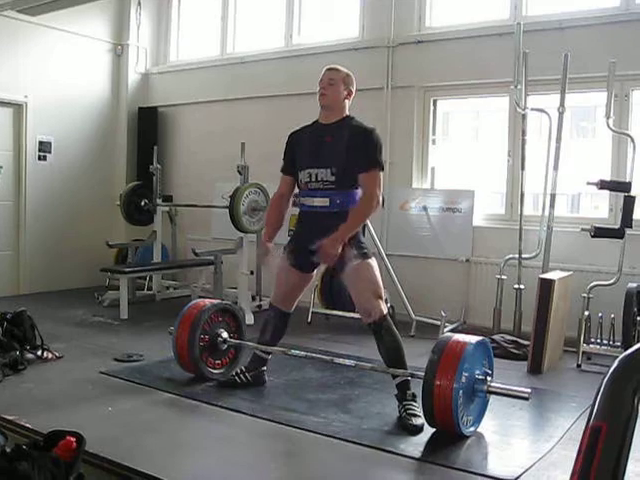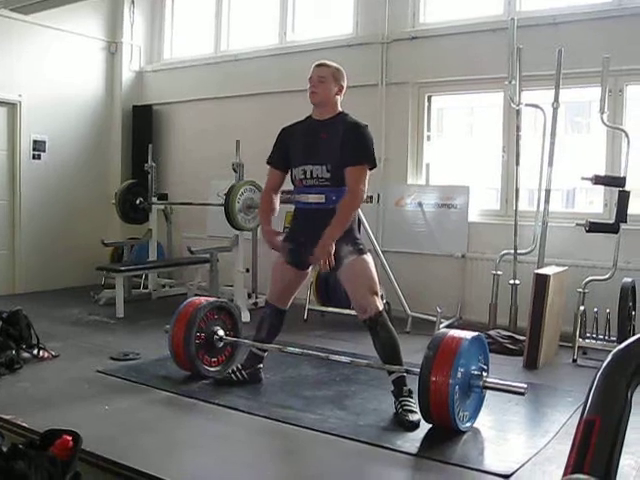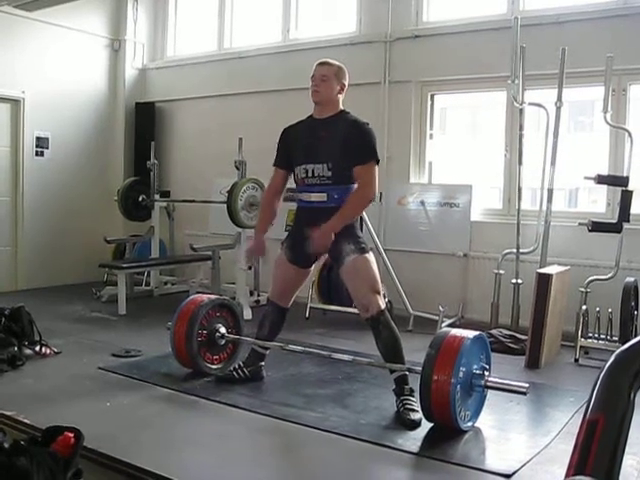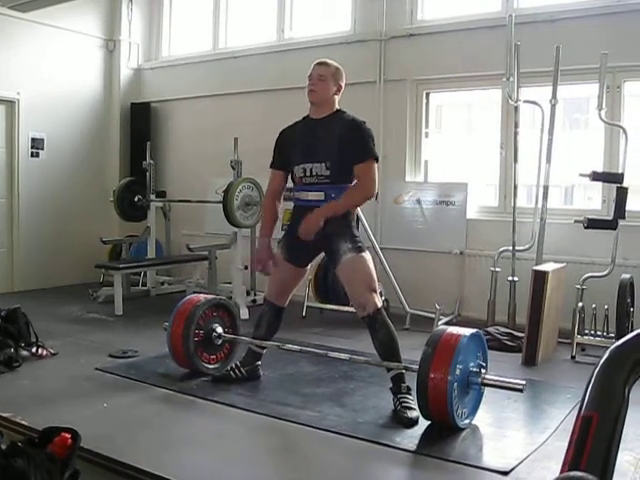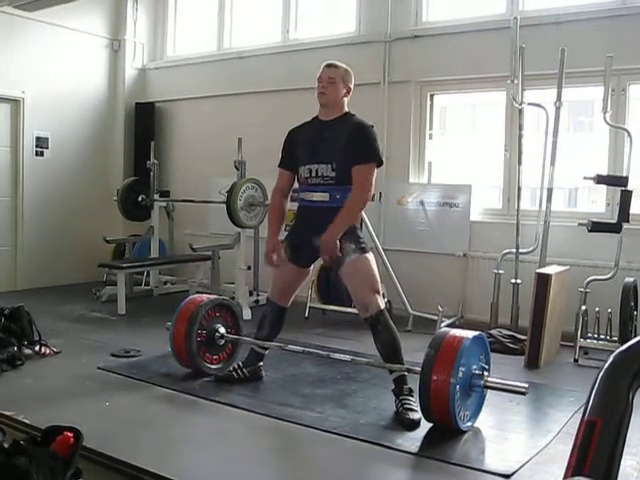
dt=1s
person 1, frame 1
left shoulder: (361, 135)
right shoulder: (299, 137)
left elbow: (371, 197)
right elbow: (282, 195)
left wrist: (338, 239)
right wrist: (266, 236)
left hip: (345, 234)
right hip: (306, 231)
left knee: (375, 312)
right knee: (279, 303)
left ankle: (406, 396)
right ankle: (255, 369)
person 1, frame 2
left shoulder: (354, 131)
right shoulder: (290, 134)
left elbow: (356, 192)
right elbow: (271, 189)
left wrist: (329, 241)
right wrist: (267, 227)
left hip: (340, 230)
right hip: (300, 227)
left knee: (370, 308)
right knee: (274, 301)
left ankle: (402, 392)
right ankle: (251, 367)
person 1, frame 3
left shoulder: (356, 130)
right shoulder: (293, 133)
left elbow: (367, 190)
right elbow: (275, 189)
left wrist: (331, 230)
right wrist: (260, 234)
left hip: (343, 228)
right hip: (303, 224)
left knee: (373, 307)
right knee: (276, 299)
left ankle: (404, 390)
right ankle: (253, 364)
person 1, frame 4
left shoulder: (353, 128)
right shoulder: (290, 134)
left elbow: (367, 187)
right elbow: (273, 193)
left wrist: (322, 215)
right wrist: (263, 241)
left hip: (339, 226)
right hip: (300, 224)
left knee: (370, 305)
right knee: (273, 298)
left ankle: (401, 389)
right ankle: (250, 363)
person 1, frame 5
left shoulder: (359, 131)
right shoulder: (298, 134)
left elbow: (363, 190)
right elbow: (280, 190)
left wrist: (333, 236)
right wrist: (273, 236)
left hip: (343, 230)
right hip: (304, 227)
left knee: (373, 307)
right knee: (276, 298)
left ankle: (403, 391)
right ankle: (252, 364)
